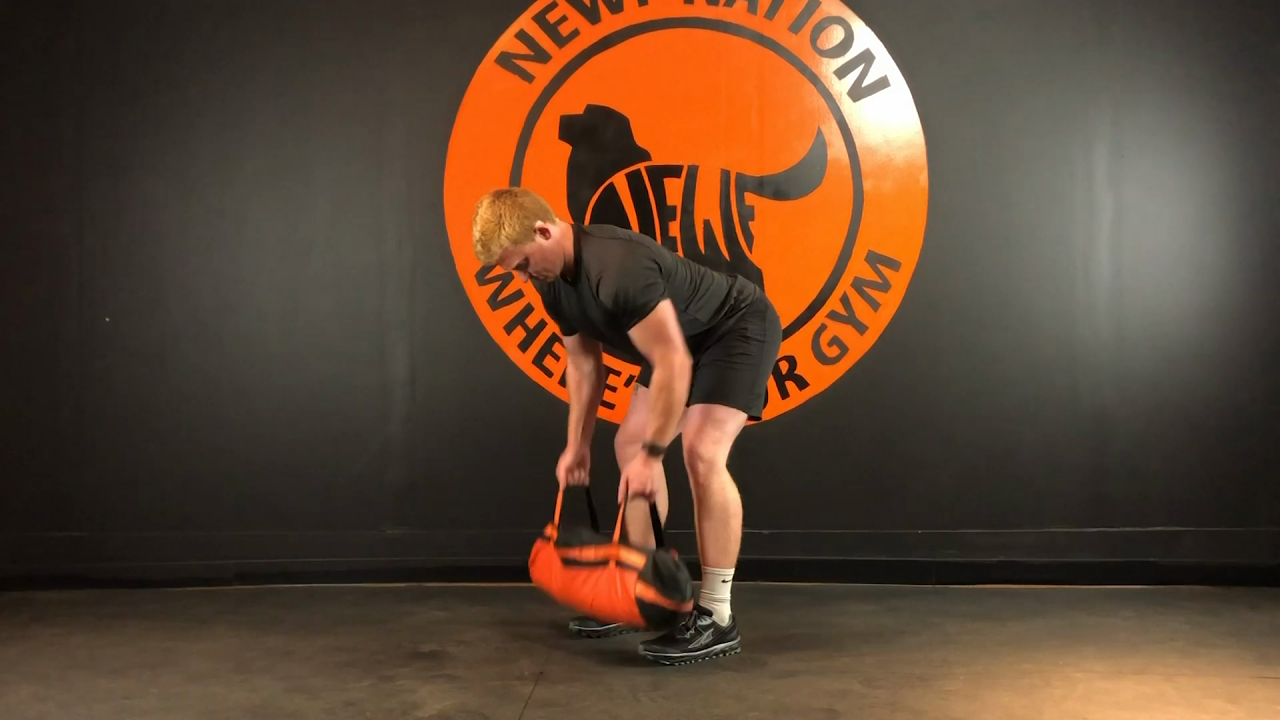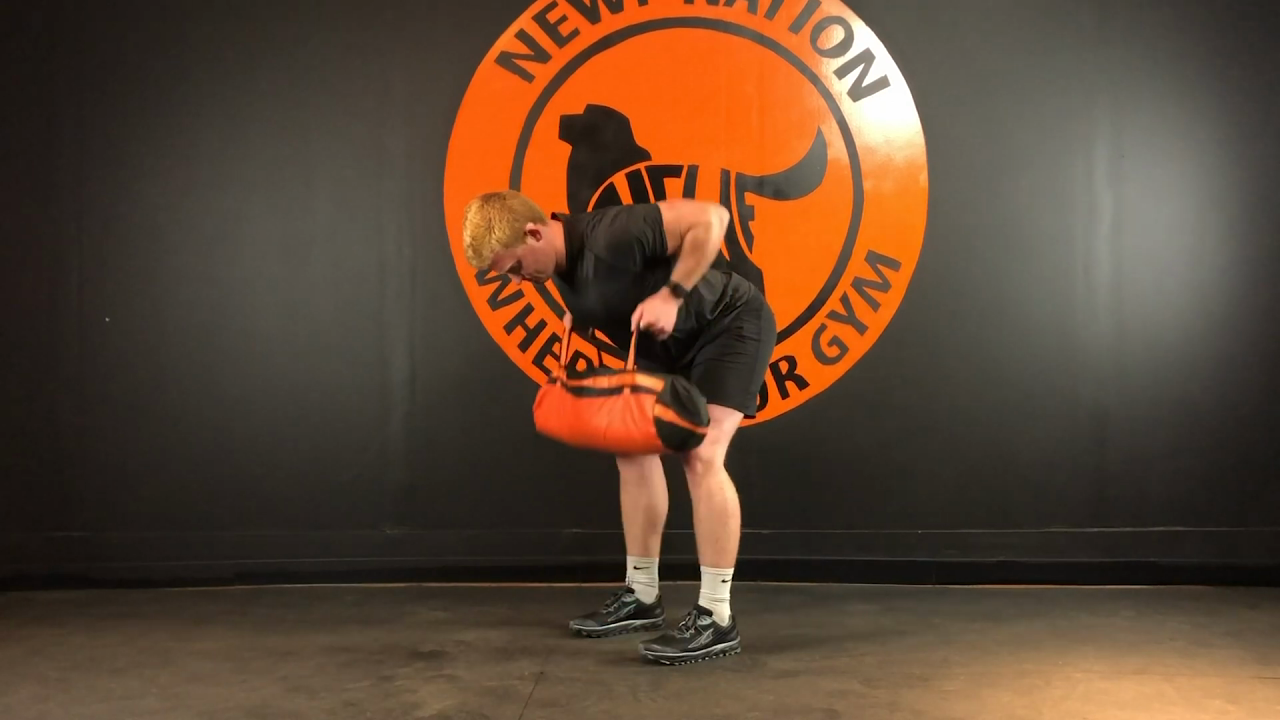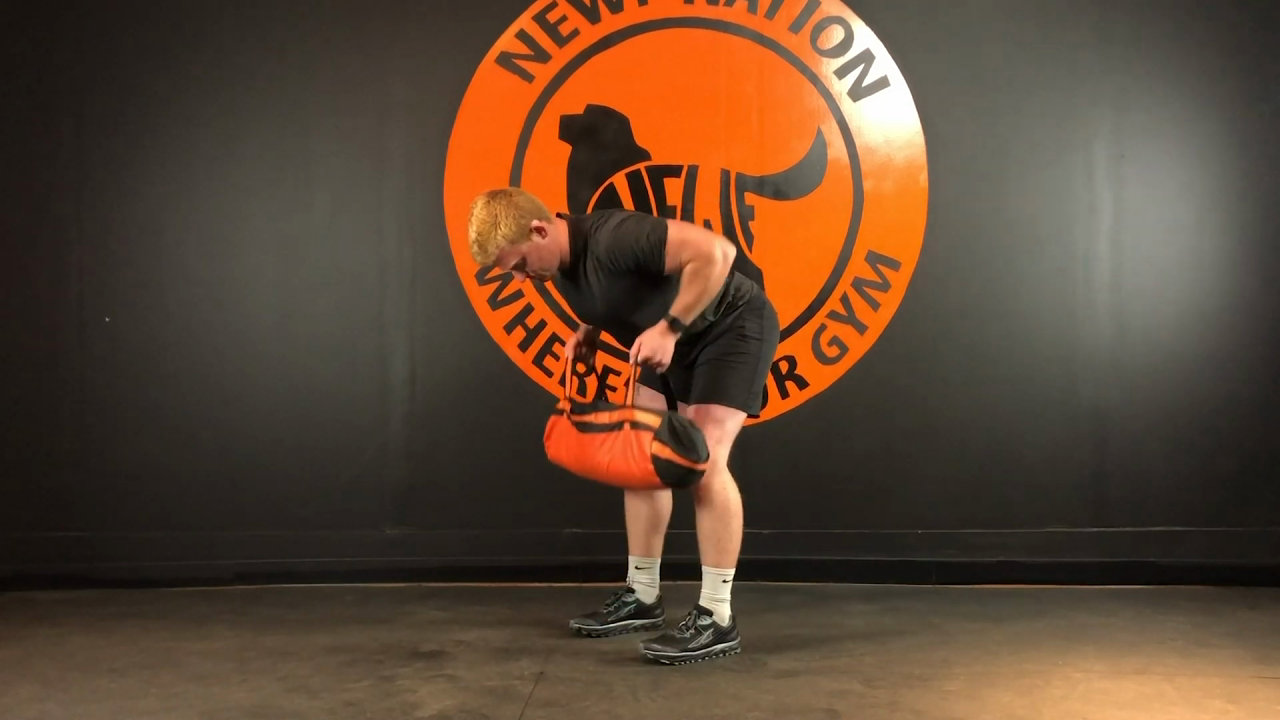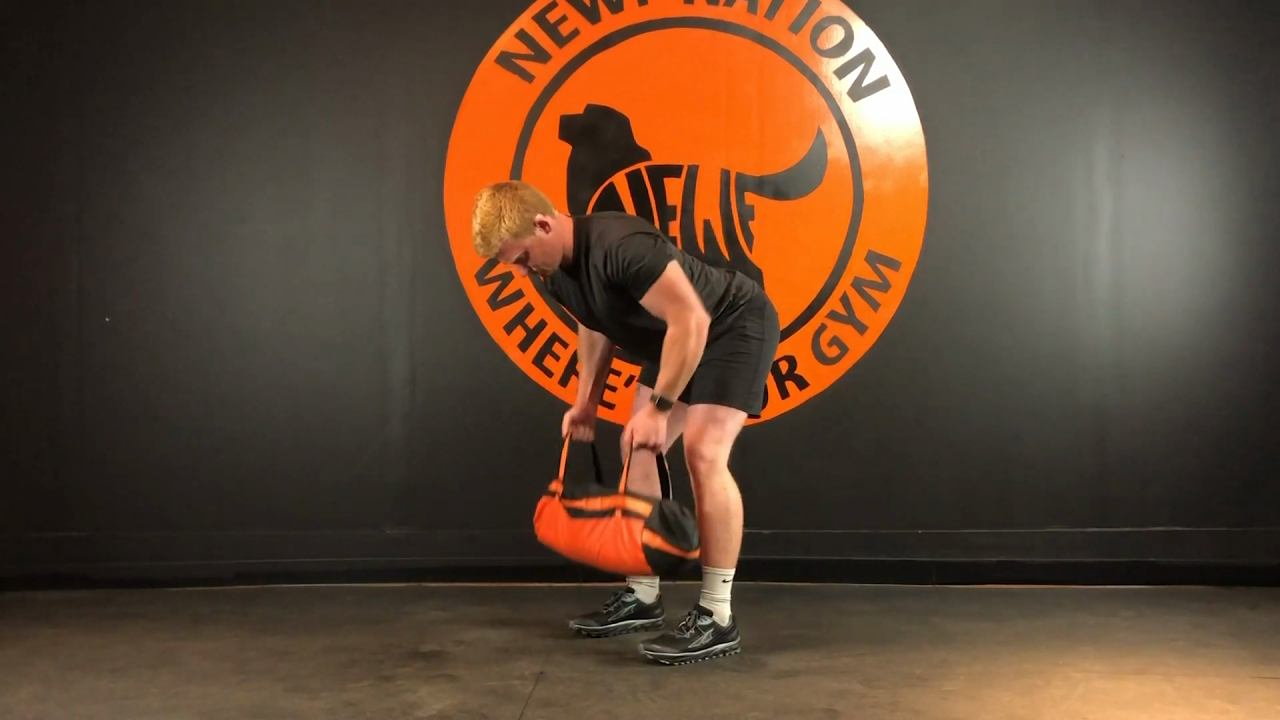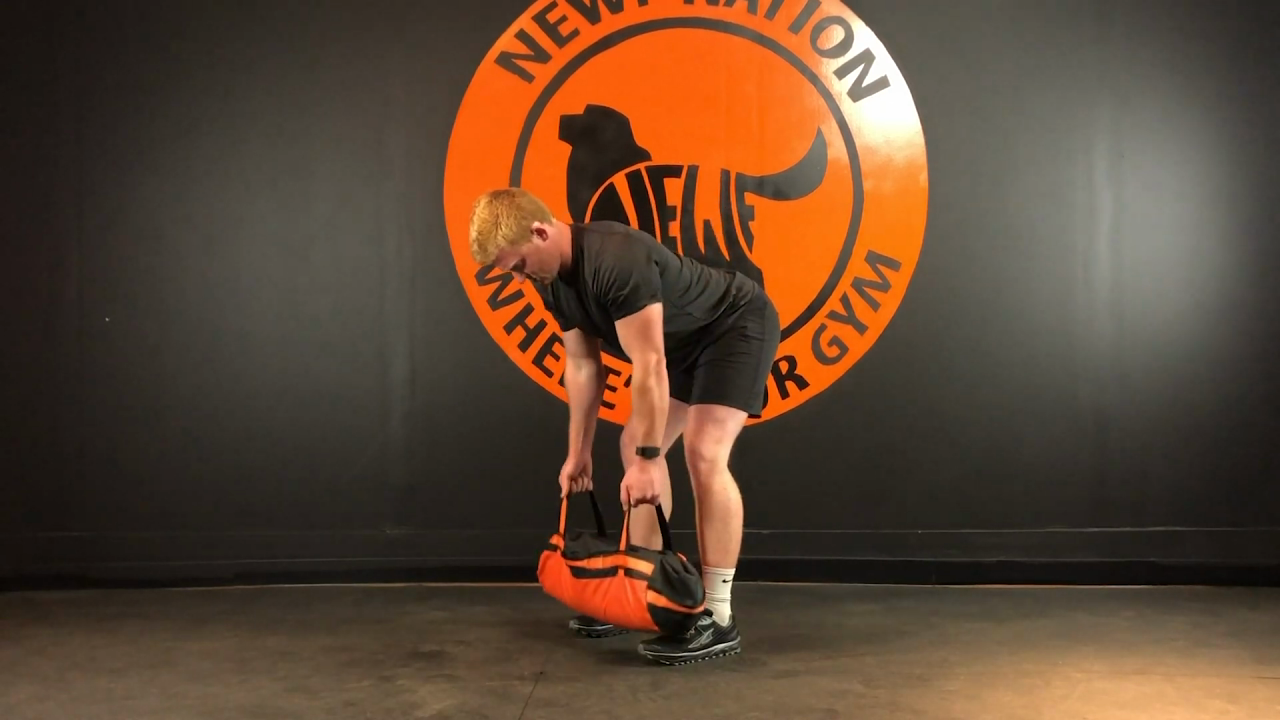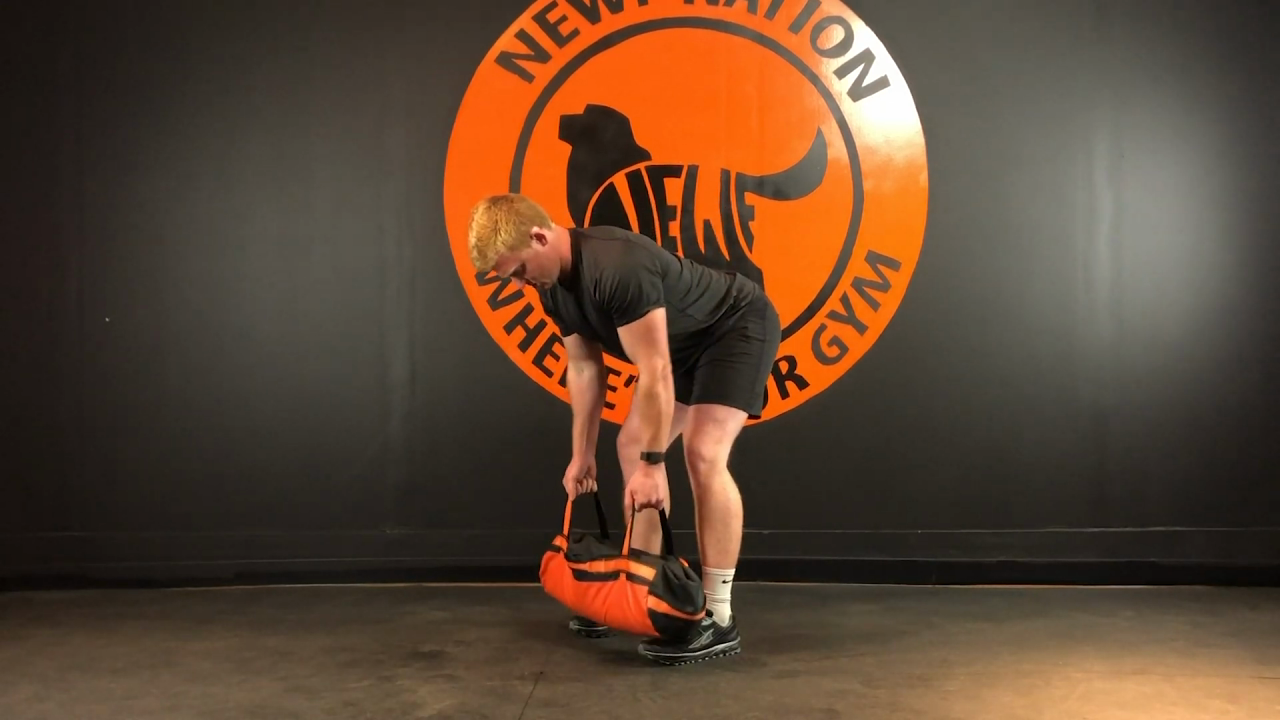
dt=0.4s
person 1, frame 1
left shoulder: (616, 268)
right shoulder: (553, 281)
left elbow: (673, 366)
right elbow: (584, 362)
left wrist: (652, 453)
right wrist: (577, 445)
left hip: (738, 327)
right hip: (678, 341)
left knee: (702, 453)
right knee: (628, 446)
left ankle: (716, 618)
person 1, frame 2
left shoulder: (609, 235)
right shoulder: (558, 255)
left elbow: (711, 217)
left wrist: (672, 296)
right wrist: (582, 310)
left hip: (731, 324)
right hip: (671, 338)
left knee: (701, 455)
right knee: (635, 450)
left ankle: (716, 617)
right ankle: (642, 596)
person 1, frame 3
left shoulder: (614, 239)
right shoulder: (559, 261)
left elbow: (716, 254)
left wrist: (670, 327)
right wrist: (587, 333)
left hip: (733, 324)
right hip: (678, 336)
left knee: (704, 453)
left ankle: (717, 617)
right ankle: (642, 596)
person 1, frame 4
left shoulder: (620, 245)
right shoulder: (555, 270)
left elbow: (693, 321)
right elbow: (597, 327)
left wrist: (660, 407)
right wrist: (586, 401)
left hip: (734, 325)
right hip: (675, 338)
left knee: (704, 453)
right knee: (638, 448)
left ankle: (716, 618)
right ankle: (642, 596)
person 1, frame 5
left shoulder: (616, 260)
right shoulder: (554, 280)
left elbow: (648, 365)
right elbow: (582, 364)
left wrist: (646, 459)
right wrist: (578, 452)
left hip: (737, 325)
right hip: (682, 339)
left knee: (704, 455)
right knee: (633, 445)
left ankle: (717, 618)
person 1, frame 6
left shoulder: (615, 267)
right shoulder: (554, 285)
left elbow: (656, 372)
right elbow: (585, 368)
left wrist: (653, 468)
right wrist: (582, 456)
left hip: (737, 326)
right hip: (683, 338)
left knee: (704, 455)
right knee: (631, 446)
left ankle: (717, 618)
